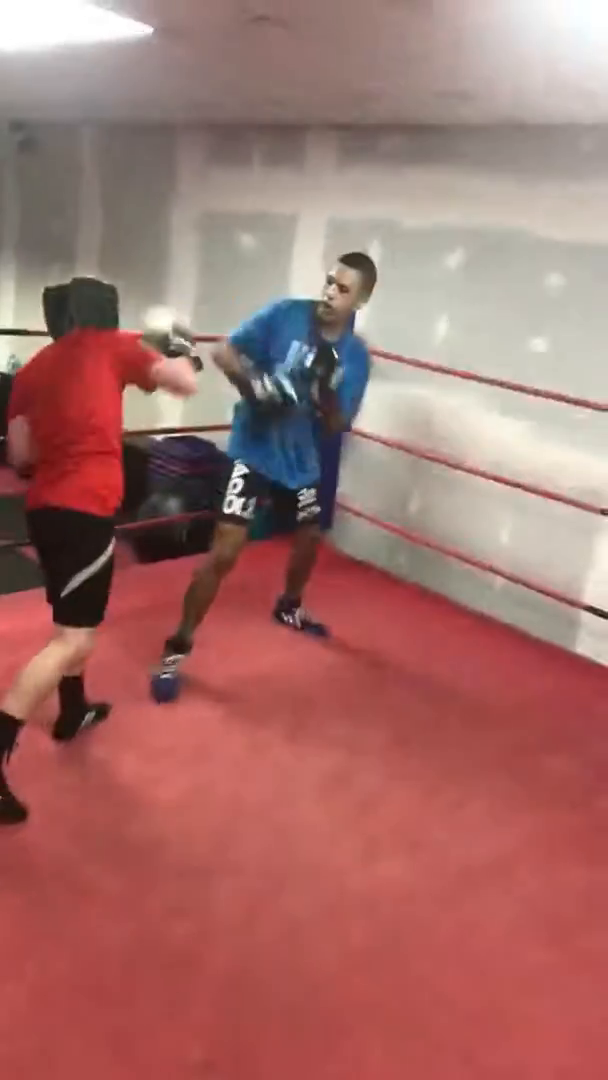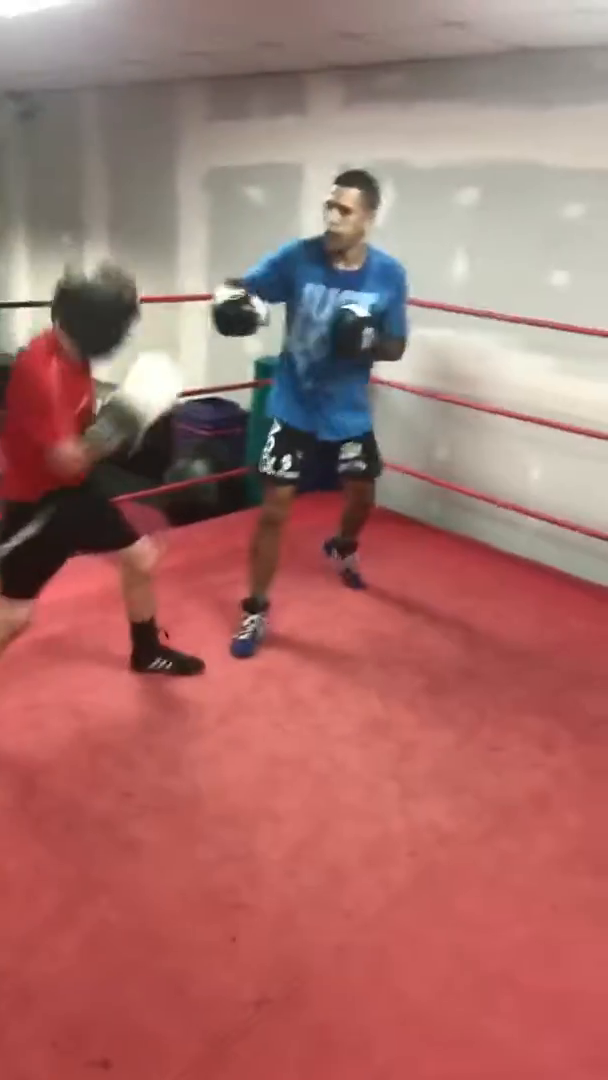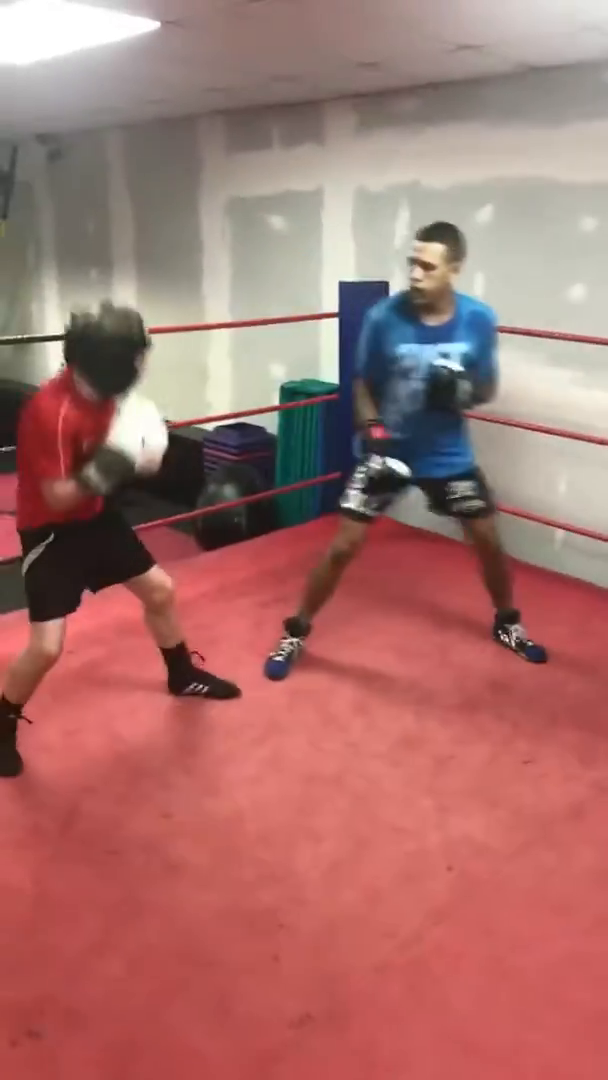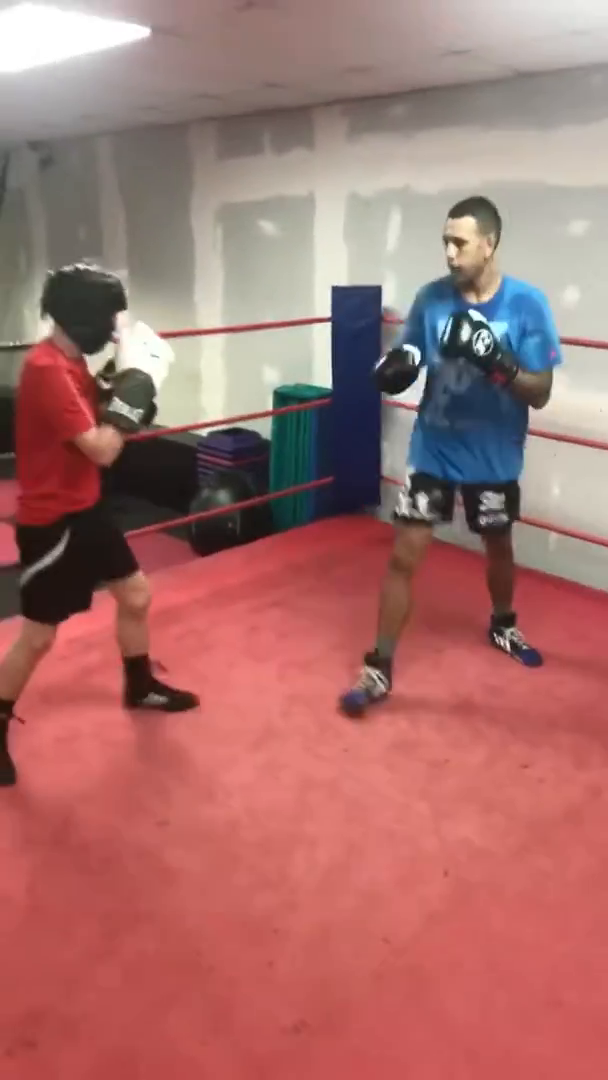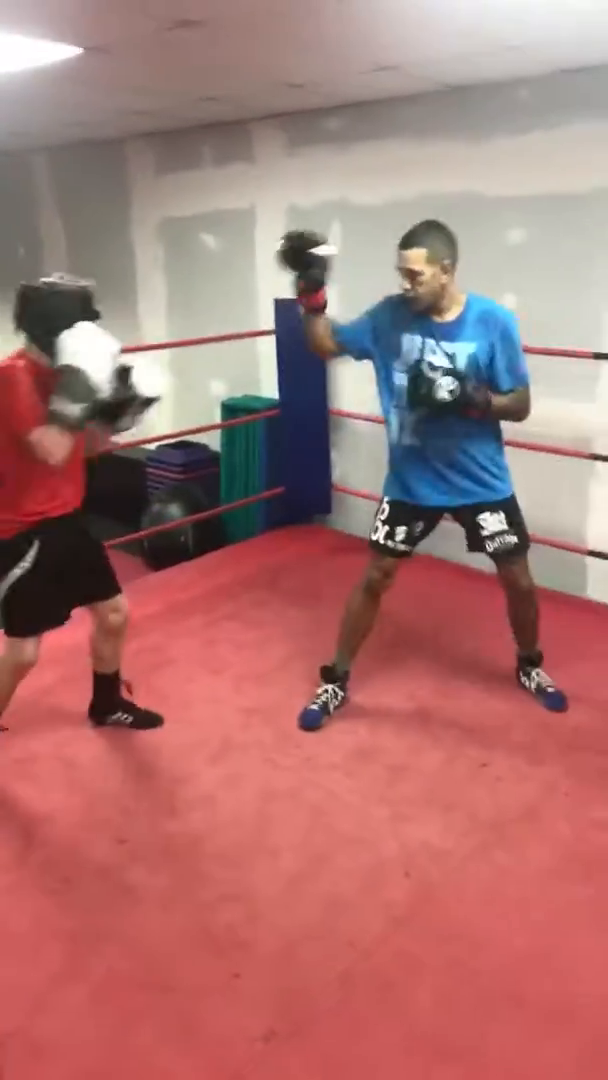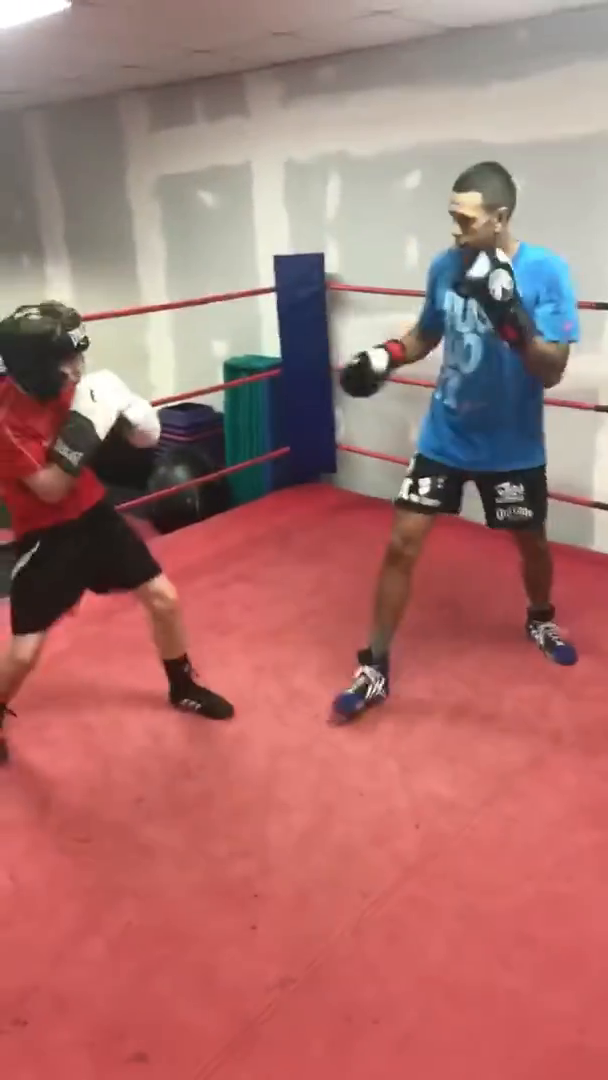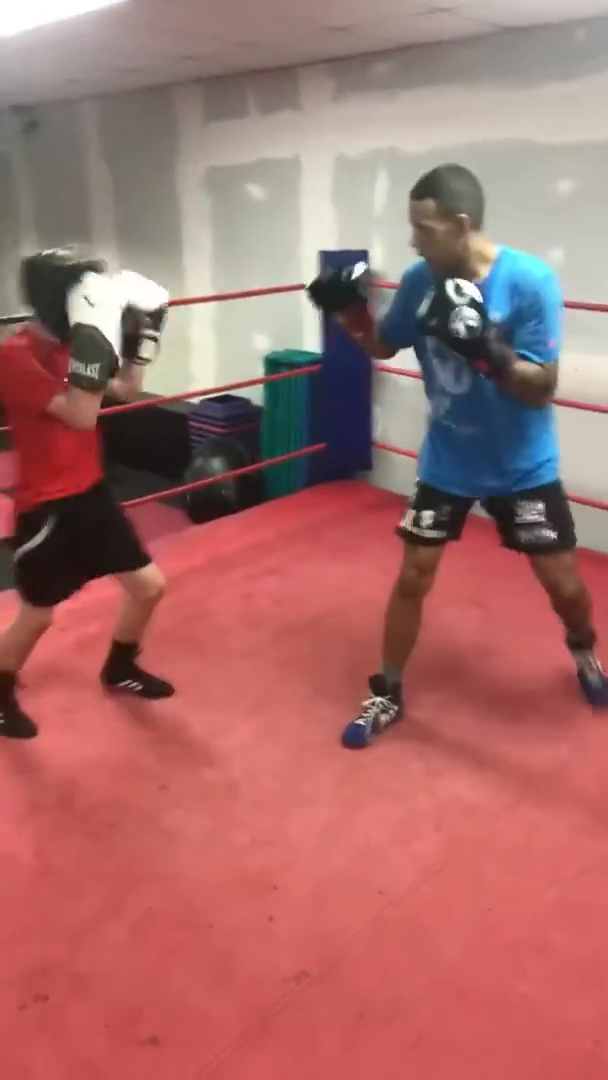
dt=0.4s
person 1, frame 1
left shoulder: (356, 354)
right shoulder: (285, 316)
left elbow: (339, 424)
right elbow: (225, 353)
left wrist: (325, 394)
right wrist: (253, 385)
left hip: (302, 463)
right hip: (254, 454)
left knee: (310, 543)
right knee: (223, 554)
left ankle: (289, 607)
right ankle: (176, 652)
person 1, frame 2
left shoulder: (389, 275)
right shoulder: (297, 258)
left elbow: (395, 348)
right elbow: (245, 291)
left wrist: (371, 341)
right wrist: (231, 301)
left hip: (350, 412)
right hip: (294, 408)
left knee: (362, 499)
right knee: (275, 511)
left ankle: (341, 547)
right ankle: (255, 611)
person 1, frame 3
left shoulder: (478, 321)
right shoulder: (384, 317)
left elbow: (486, 387)
right elbow: (364, 384)
left wrist: (468, 391)
right wrist: (375, 437)
left hip: (449, 453)
right hip: (392, 451)
left knee: (489, 541)
right knee: (344, 546)
left ankle: (507, 624)
right ankle: (296, 633)
person 1, frame 4
left shoulder: (527, 303)
right shoulder: (430, 299)
left elbow: (540, 392)
right elbow: (406, 362)
left wrist: (495, 362)
right wrist: (392, 368)
left hip: (495, 457)
right hip: (432, 451)
left knee: (499, 551)
right knee: (404, 556)
left ankle: (502, 625)
right ankle: (379, 667)
person 1, frame 5
left shoulder: (493, 323)
right shoulder: (392, 314)
left elbow: (517, 406)
right elbow: (327, 345)
left wrist: (465, 396)
right wrist: (309, 291)
left hip: (482, 481)
right hip: (411, 482)
left knee: (520, 583)
right knee: (375, 580)
left ankle: (530, 665)
right ankle: (334, 682)
person 1, frame 6
left shoulder: (546, 271)
right shoulder: (447, 267)
left elbow: (551, 370)
left wrist: (509, 313)
right wrist: (383, 358)
left hip: (513, 445)
right hip: (444, 437)
left knee: (531, 543)
right knee: (402, 547)
left ankle: (541, 618)
right ankle: (374, 669)
person 1, frame 7
left shoulder: (530, 281)
right shoulder: (420, 279)
left elbow: (543, 388)
right elbow: (382, 347)
left wrist: (488, 349)
right wrist: (350, 310)
left hip: (523, 465)
right hip: (446, 461)
right knee: (412, 578)
right ankle: (385, 696)
person 2, frame 1
right shoulder: (108, 347)
right elbow: (184, 383)
right wrist: (173, 350)
left hip: (48, 510)
right hip: (86, 512)
left knee: (82, 624)
right knee: (73, 641)
left ankle: (73, 711)
person 2, frame 2
left shoulder: (71, 354)
right shoulder: (40, 372)
right elbow: (67, 459)
left wrist: (121, 415)
right wrist: (121, 420)
left hip: (73, 486)
left knee: (143, 560)
left ankle: (147, 651)
person 2, frame 3
left shoulder: (99, 390)
right shoulder: (51, 411)
right elbow: (55, 497)
left wrist: (124, 452)
right wrist: (115, 463)
left hip: (97, 515)
right hip: (53, 530)
left knee: (160, 590)
right knee: (47, 645)
left ankle: (183, 674)
person 2, frame 4
left shoulder: (67, 361)
right shoulder: (48, 370)
left elbow: (96, 418)
right elbow: (103, 449)
left wrist: (119, 383)
right wrist: (137, 384)
left hip: (86, 509)
right hip: (52, 522)
left knee: (135, 595)
left ankle: (139, 686)
person 2, frame 5
left shoulder: (52, 368)
left elbow: (90, 439)
right elbow: (54, 452)
left wrist: (124, 400)
right wrist: (78, 379)
left hip: (68, 520)
left knee: (115, 615)
left ankle: (107, 703)
person 2, frame 6
left shoulder: (70, 383)
left elbow: (137, 434)
right elbow: (49, 489)
left wrist: (128, 416)
right wrist: (82, 427)
left hip: (94, 512)
right hip: (43, 534)
left knee: (162, 600)
left ankle: (183, 686)
person 2, frame 7
left shoulder: (73, 341)
left elbow: (127, 391)
right elbow: (79, 417)
left wrist: (143, 327)
right wrist: (93, 336)
left hip: (92, 492)
right hip: (47, 506)
left knee: (150, 586)
left ankle: (119, 668)
